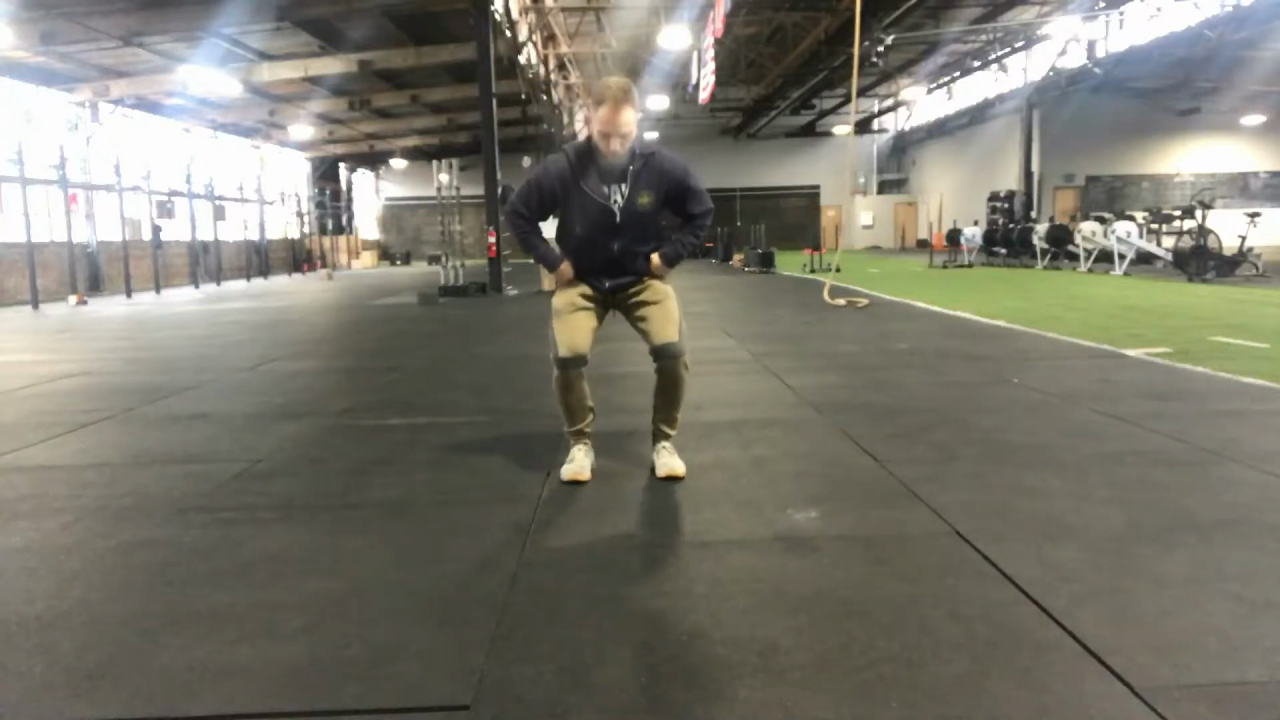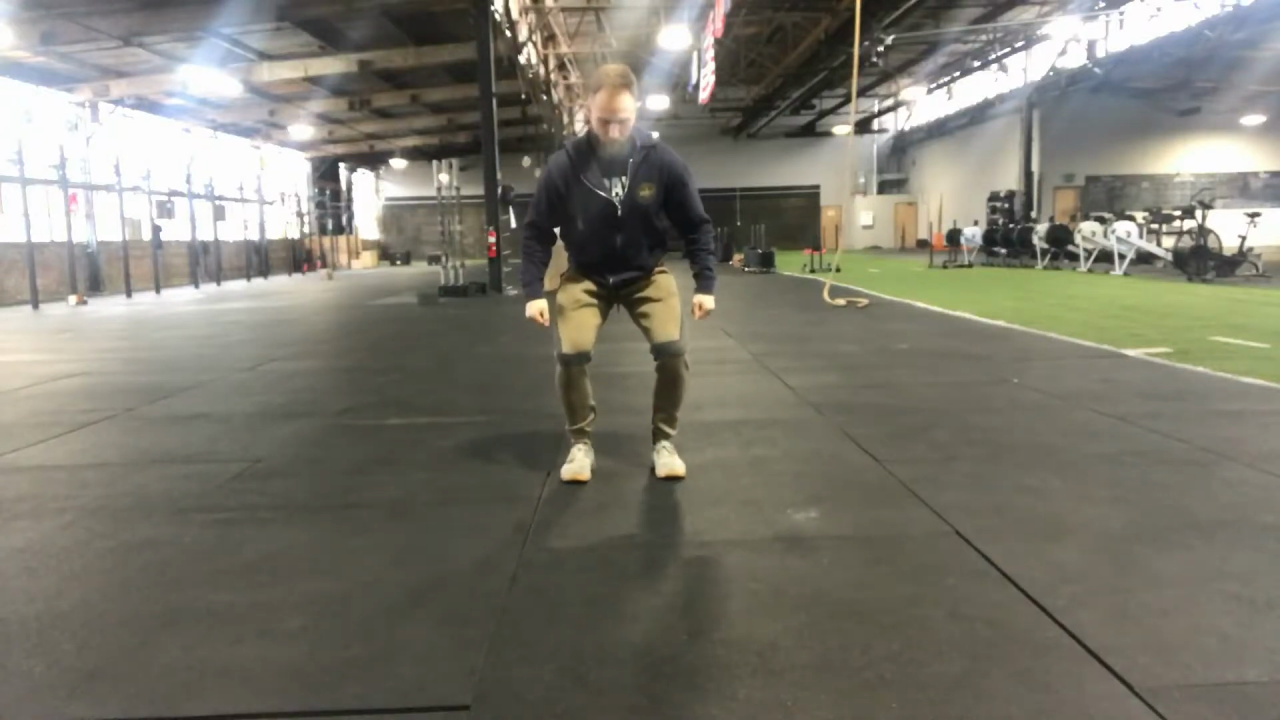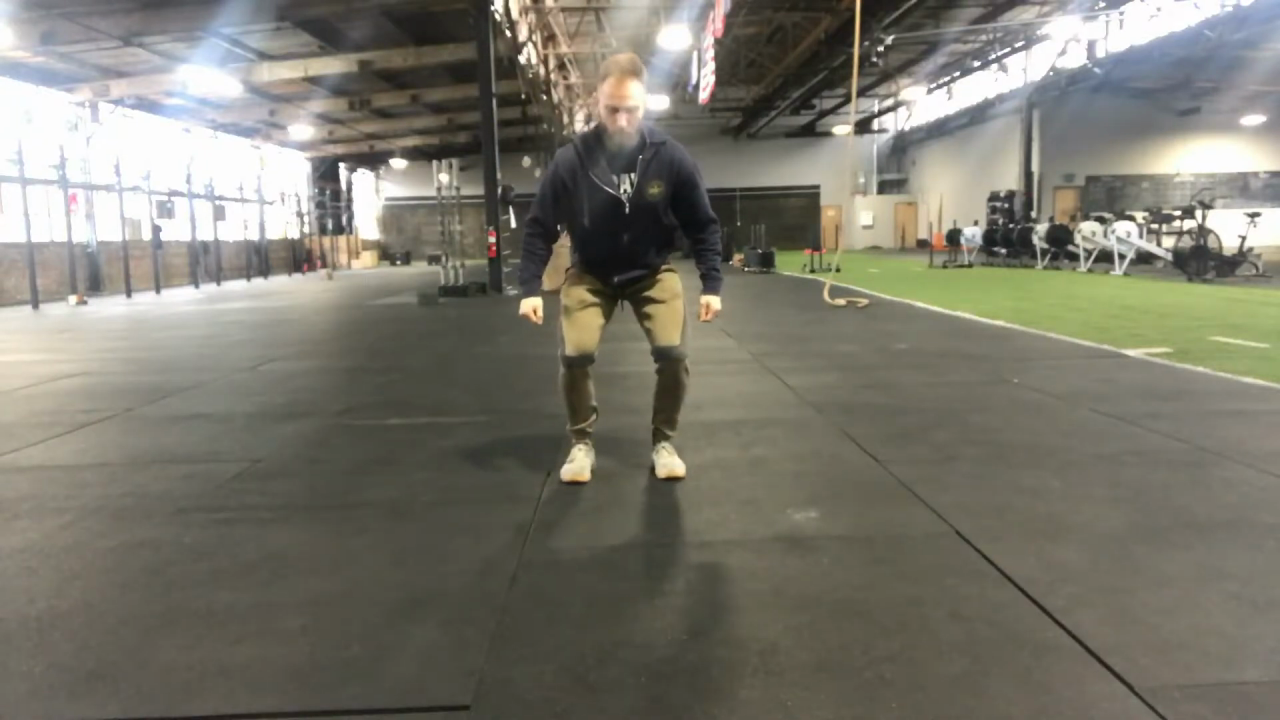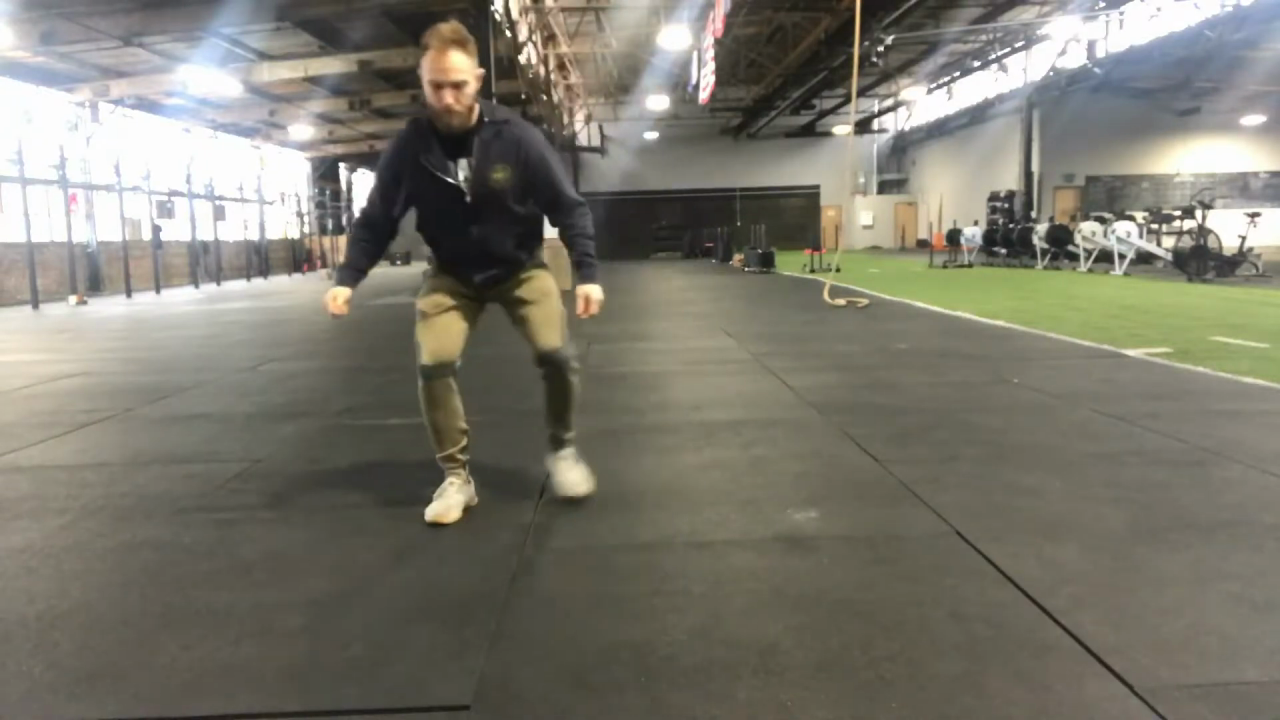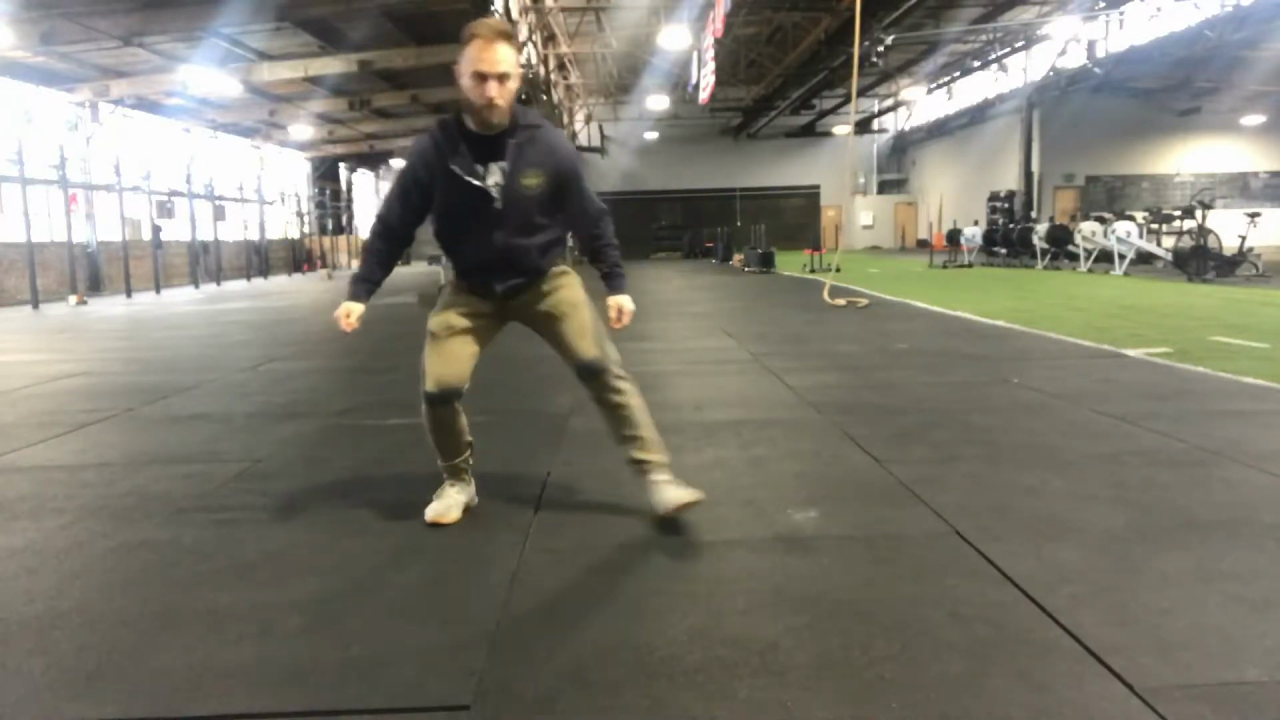
dt=1s
person 1, frame 1
left shoulder: (662, 166)
right shoulder: (561, 168)
left elbow: (702, 212)
right elbow: (518, 214)
left wrist: (669, 255)
right wrist: (553, 261)
left hip: (643, 278)
right hip: (581, 280)
left knee: (672, 352)
right knee: (568, 356)
left ankle: (663, 443)
right ankle: (580, 444)
person 1, frame 2
left shoulder: (662, 161)
right shoulder: (564, 165)
left elbow: (696, 226)
right elbow: (537, 231)
left wrist: (705, 283)
right wrist: (534, 290)
left hip: (647, 273)
right hip: (585, 276)
left knee: (672, 351)
right knee: (571, 354)
left ankle: (664, 441)
right ankle: (581, 443)
person 1, frame 3
left shoulder: (671, 158)
right shoulder: (571, 160)
left elbow: (703, 225)
right elbow: (540, 227)
left wrist: (711, 284)
right wrist: (530, 287)
left hip: (653, 273)
right hip: (590, 274)
left knee: (673, 354)
right knee: (575, 355)
left ankle: (663, 442)
right ankle: (582, 444)
person 1, frame 4
left shoulder: (517, 138)
right shoulder: (409, 147)
left elbow: (568, 207)
right elbow: (377, 219)
left wrist: (587, 273)
right wrist: (348, 278)
left hip: (521, 269)
right hip: (452, 275)
left knee: (556, 355)
right knee: (435, 365)
left ankle: (563, 449)
right ankle: (457, 477)
person 1, frame 5
left shoulder: (546, 145)
right shoulder: (434, 151)
left elbow: (591, 218)
right elbow: (393, 226)
left wrist: (616, 285)
right wrist: (359, 292)
left hip: (546, 280)
right hip: (472, 289)
left knee: (602, 368)
right knee: (440, 385)
left ankle: (657, 476)
right ankle: (458, 481)
